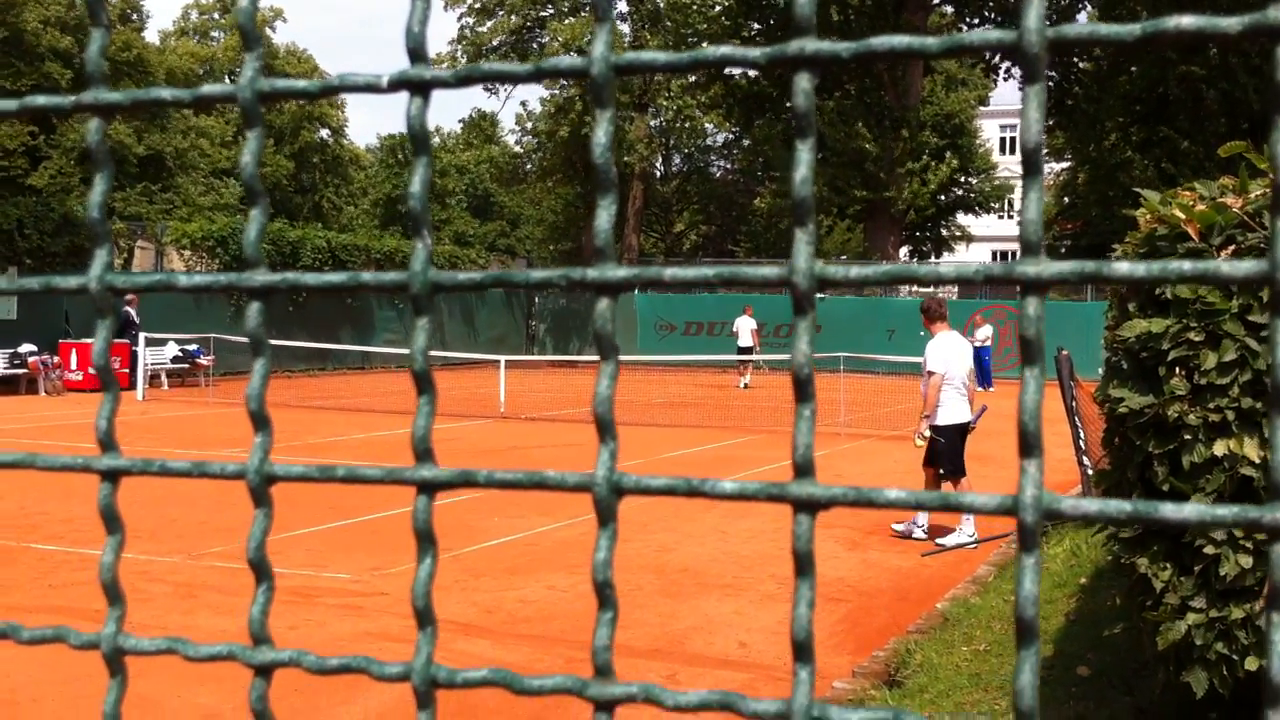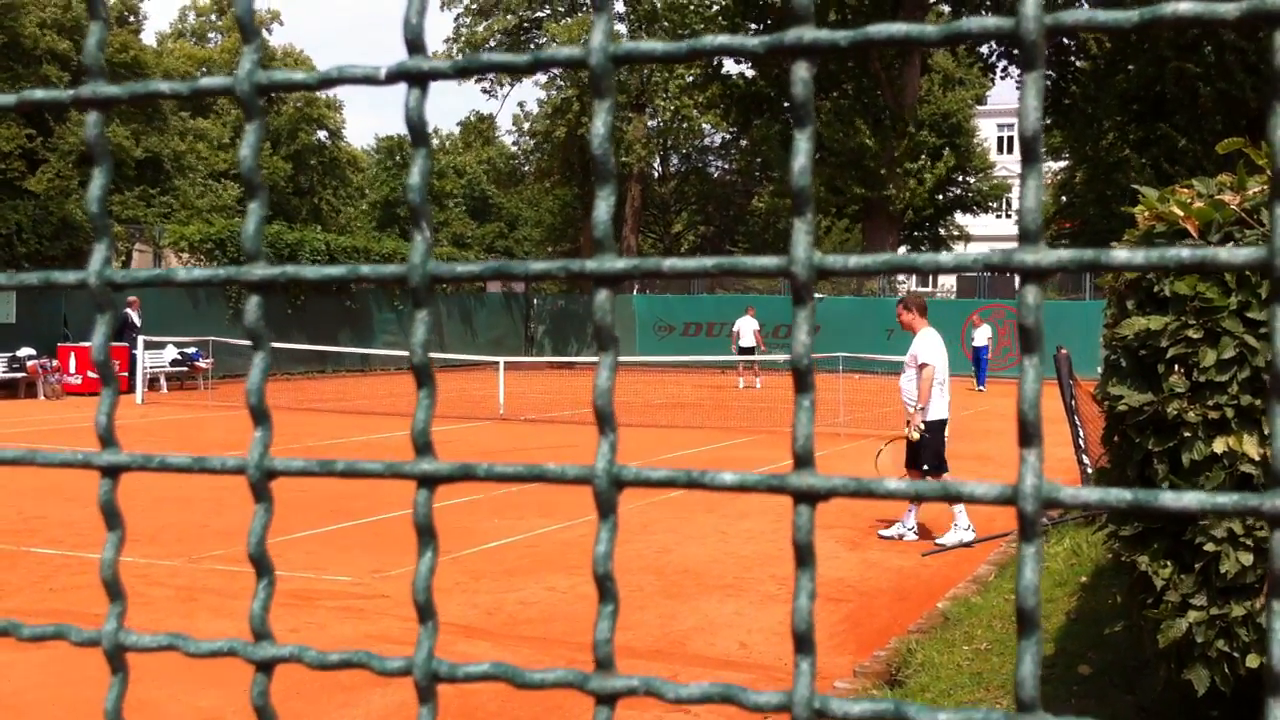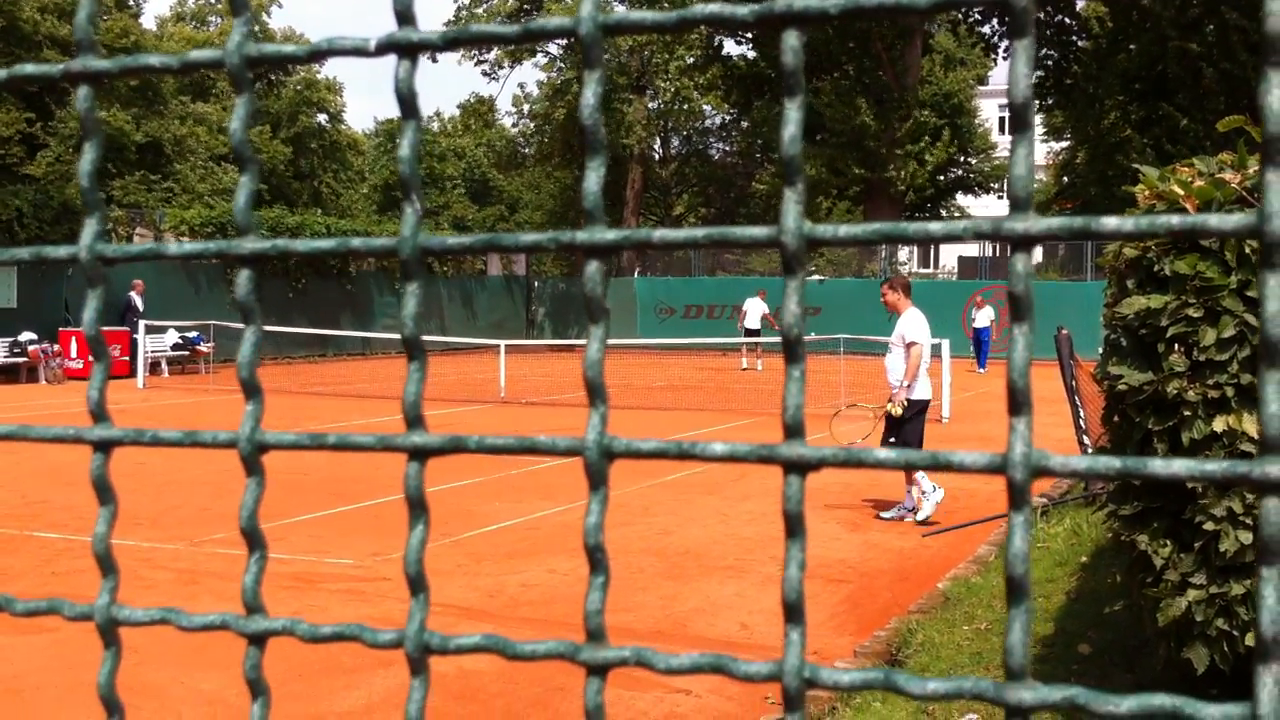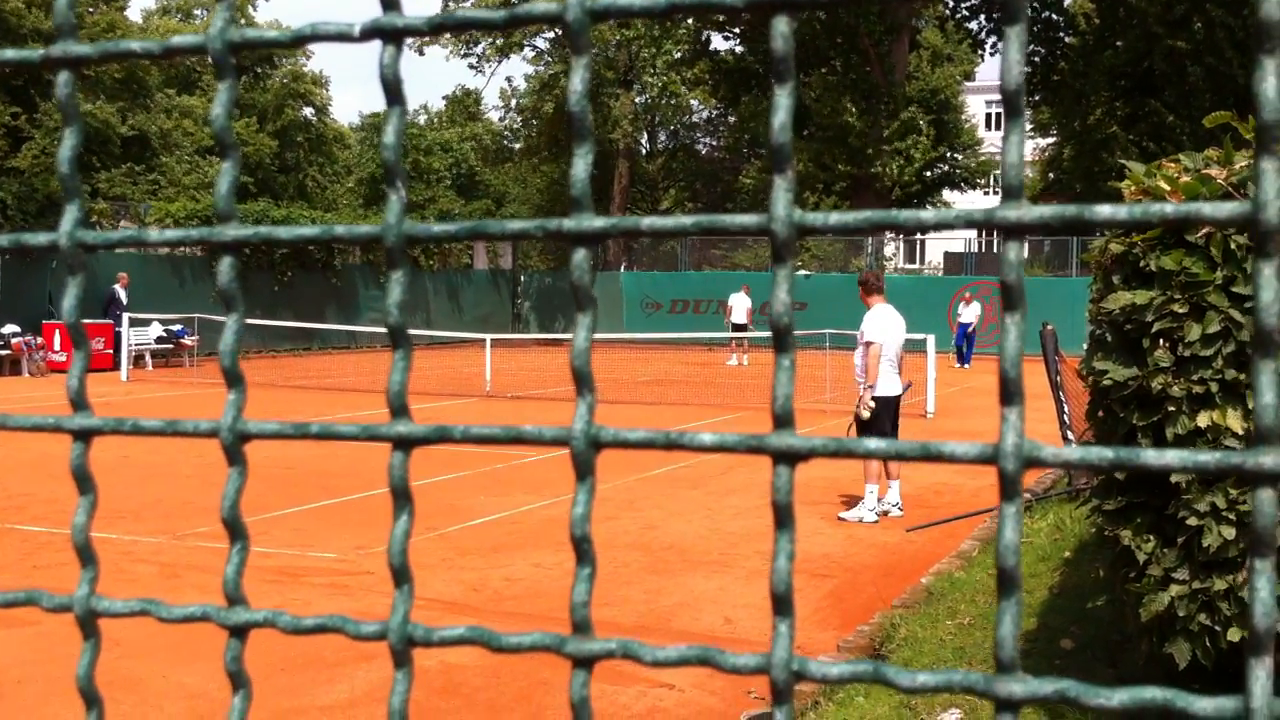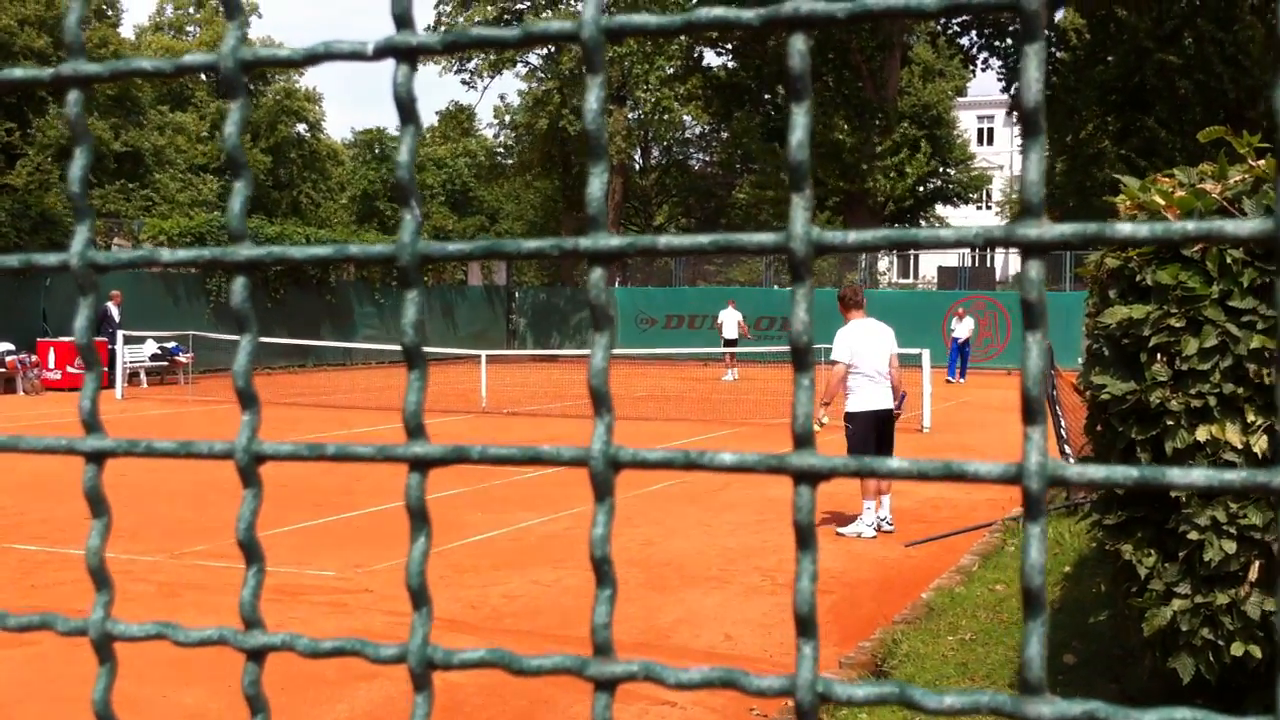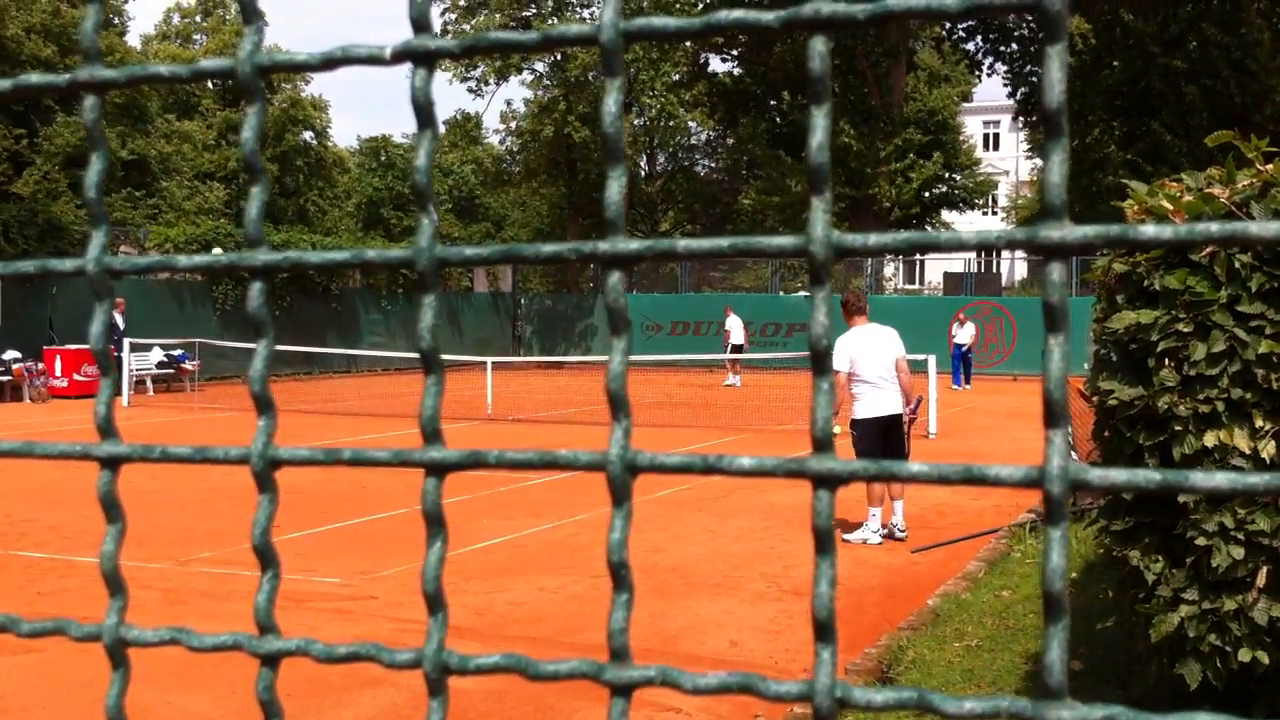
dt=0.4s
person 1, frame 1
left shoulder: (936, 345)
right shoulder: (962, 342)
left elbow: (934, 384)
right elbow: (970, 382)
left wrist: (924, 418)
right wrist: (970, 412)
left hip: (945, 420)
right hip: (958, 417)
left knee: (955, 476)
right knee: (931, 469)
left ankle: (967, 530)
right ankle: (919, 524)
person 1, frame 2
left shoulder: (926, 339)
right shoulder: (925, 339)
left elbow: (928, 377)
left wrist: (918, 412)
left hip: (928, 418)
right hip: (922, 418)
left knee: (936, 472)
right knee: (915, 472)
left ankle: (963, 526)
right ankle: (908, 525)
person 1, frame 3
left shoulder: (911, 318)
right shoulder: (907, 319)
left elbow: (915, 355)
left wrist: (903, 388)
right wrist: (899, 391)
left hip: (911, 395)
right hip: (912, 395)
left knee: (893, 447)
right knee: (908, 449)
left ankle: (929, 489)
right ankle: (911, 504)
person 1, frame 4
left shoulder: (873, 316)
right shoulder: (896, 316)
left elbow: (873, 356)
left wrist: (866, 390)
left hip: (876, 393)
right hip: (893, 390)
left ankle: (869, 506)
right ankle: (893, 501)
person 1, frame 5
left shoulder: (846, 334)
right shoulder: (885, 330)
left elbow: (838, 375)
right elbow: (895, 370)
left wrist: (823, 405)
right wrist: (897, 401)
left hip: (861, 408)
right hip: (885, 406)
left ankle: (867, 521)
right ankle: (885, 516)
person 1, frame 6
left shoulder: (845, 341)
right shoulder: (890, 333)
left elbow: (841, 384)
right elbow: (904, 373)
left wrist: (834, 415)
right wrist: (910, 405)
left hip: (867, 414)
right hip: (894, 411)
left ankle: (873, 528)
right ankle: (898, 522)
